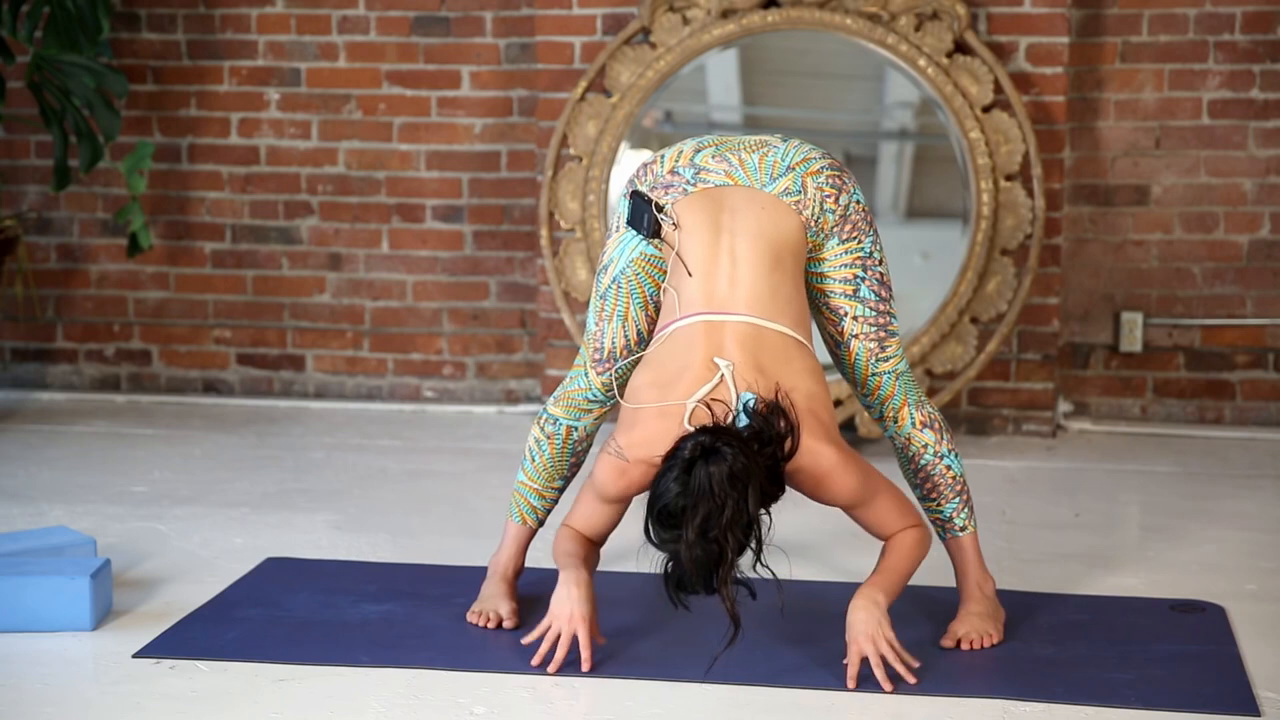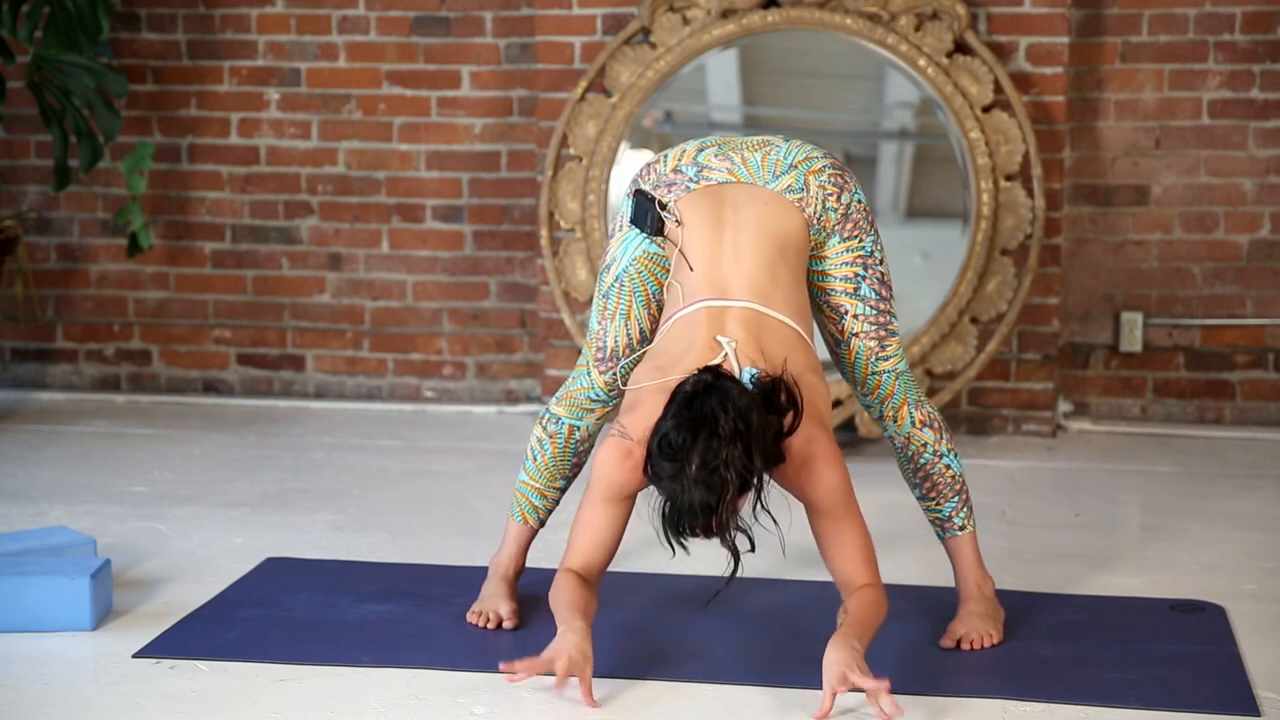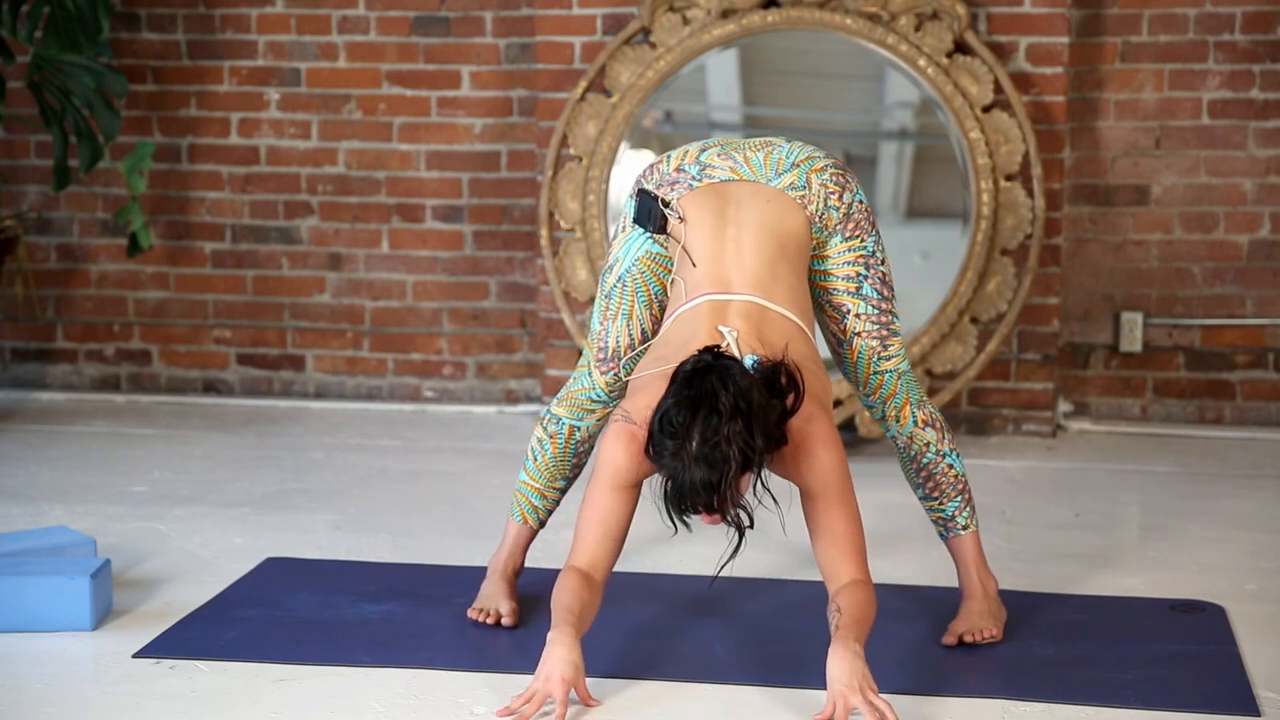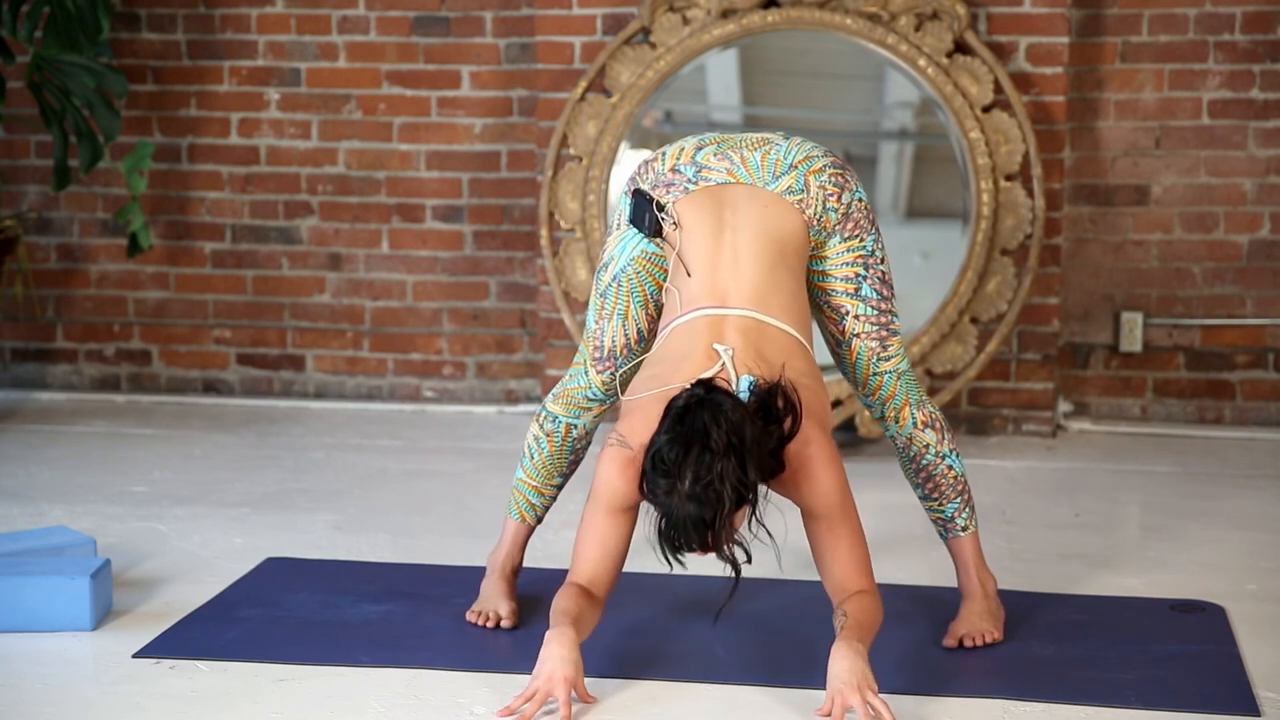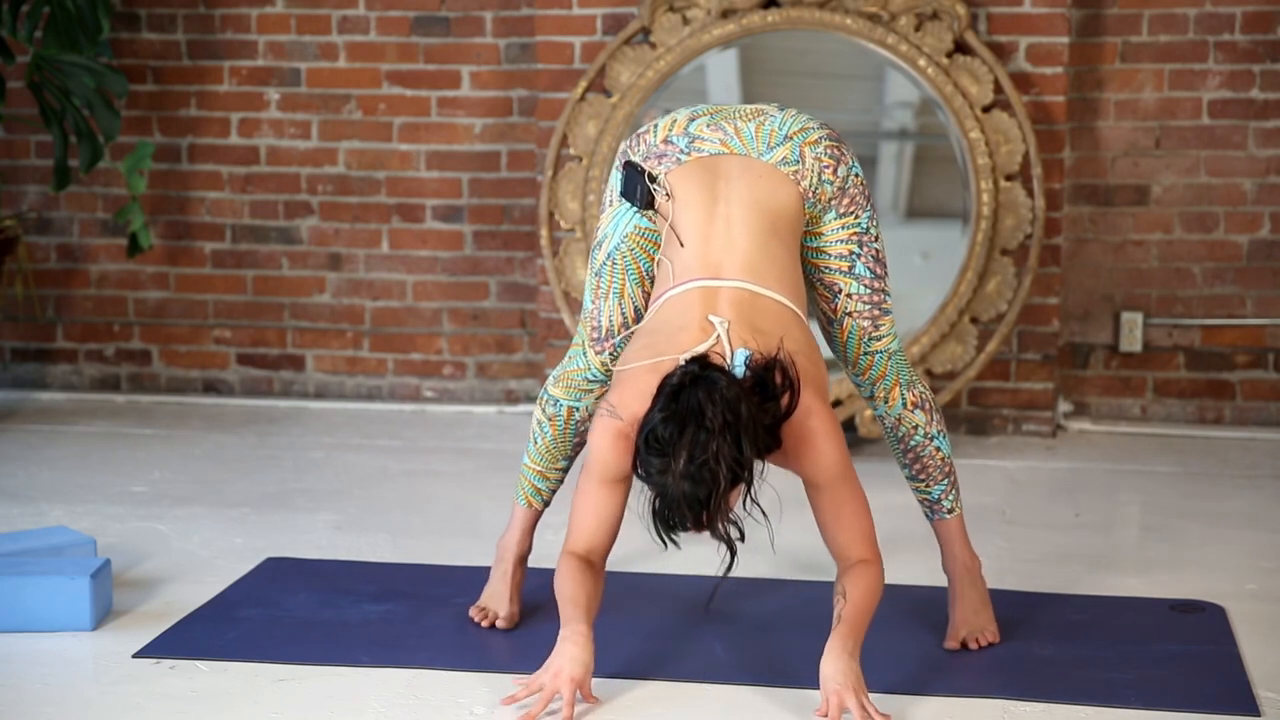
dt=0.5s
person 1, frame 1
left shoulder: (810, 450)
right shoulder: (637, 448)
left elbow: (911, 528)
right elbow: (576, 530)
left wrist: (871, 599)
right wrist: (573, 580)
left knee: (891, 393)
right knee: (591, 385)
left ankle: (975, 585)
right ankle: (504, 566)
person 1, frame 2
left shoulder: (804, 444)
right shoulder: (634, 434)
left elbow: (864, 586)
right elbow: (578, 572)
left wrist: (845, 647)
right wrist: (573, 633)
left knee: (890, 392)
right knee: (593, 386)
left ankle: (975, 584)
right ankle: (505, 565)
person 1, frame 3
left shoulder: (805, 431)
right shoulder: (634, 427)
left elbow: (849, 581)
right elbow: (584, 569)
left wrist: (845, 654)
right wrist: (561, 642)
left knee: (892, 392)
right knee: (594, 385)
left ankle: (977, 581)
right ankle: (506, 561)
person 1, frame 4
left shoulder: (803, 450)
right shoulder: (634, 445)
left elbow: (856, 591)
right elbow: (586, 586)
left wrist: (849, 650)
right wrist: (561, 638)
left knee: (891, 390)
right knee: (589, 382)
left ankle: (975, 579)
right ankle: (504, 559)
person 1, frame 5
left shoulder: (802, 417)
right shoulder: (624, 410)
left elbow: (860, 559)
right elbow: (583, 552)
left wrist: (842, 653)
right wrist: (575, 638)
left knee: (881, 370)
right knee: (589, 362)
left ankle: (960, 563)
right ankle: (513, 551)
